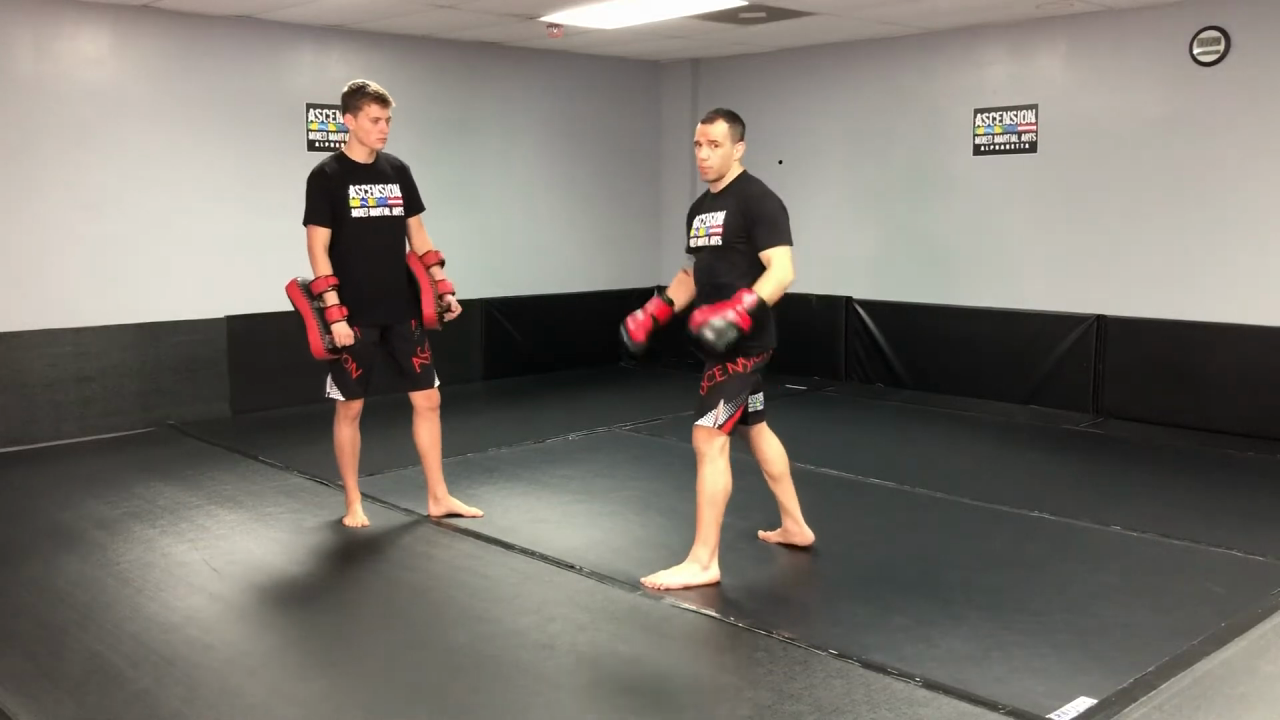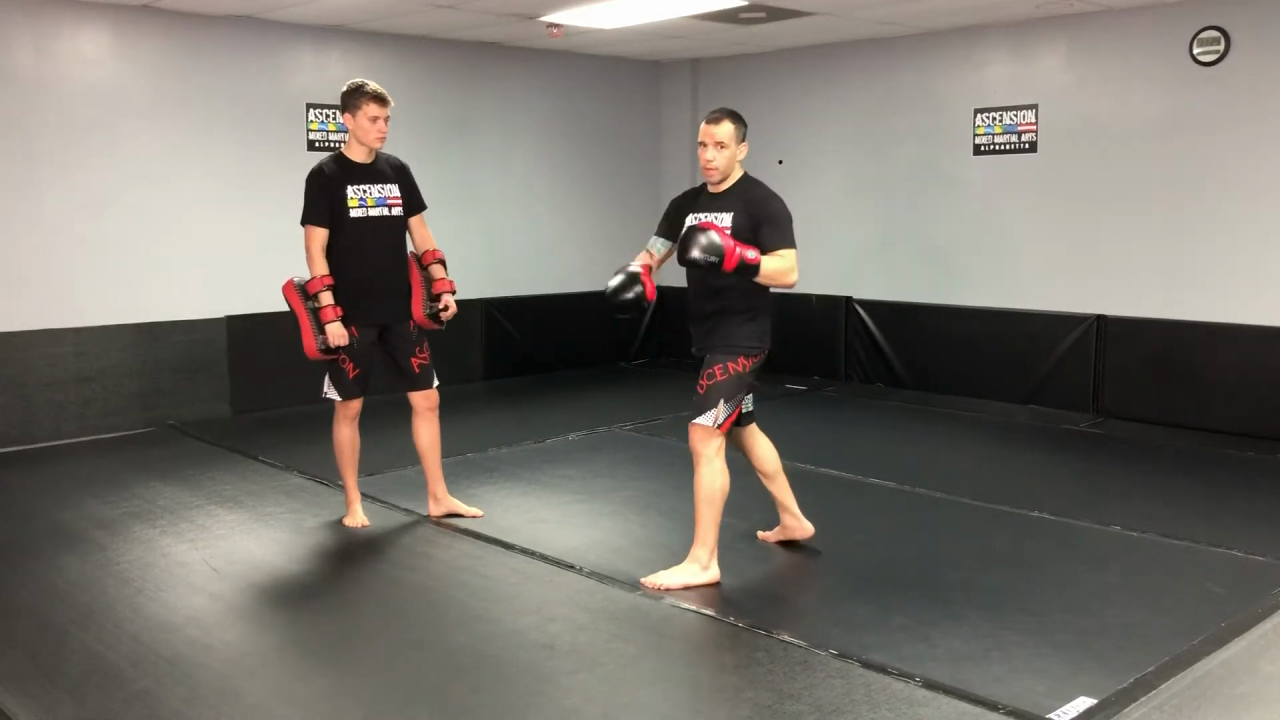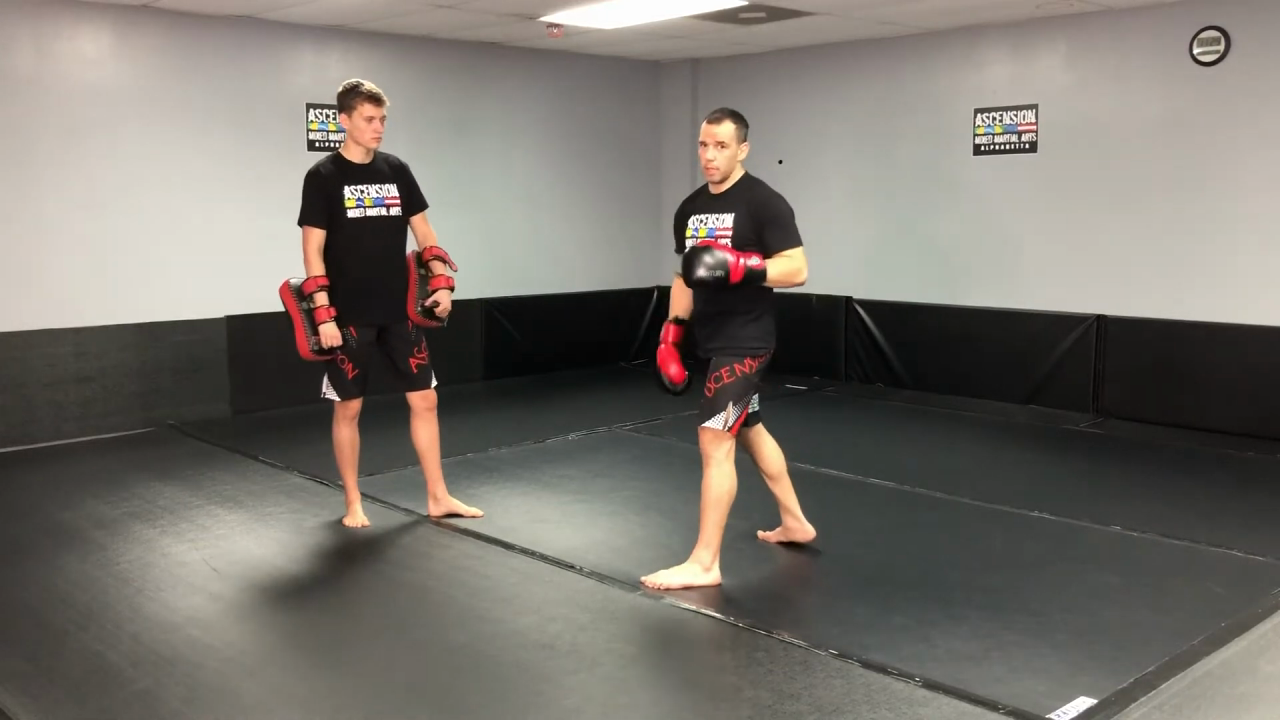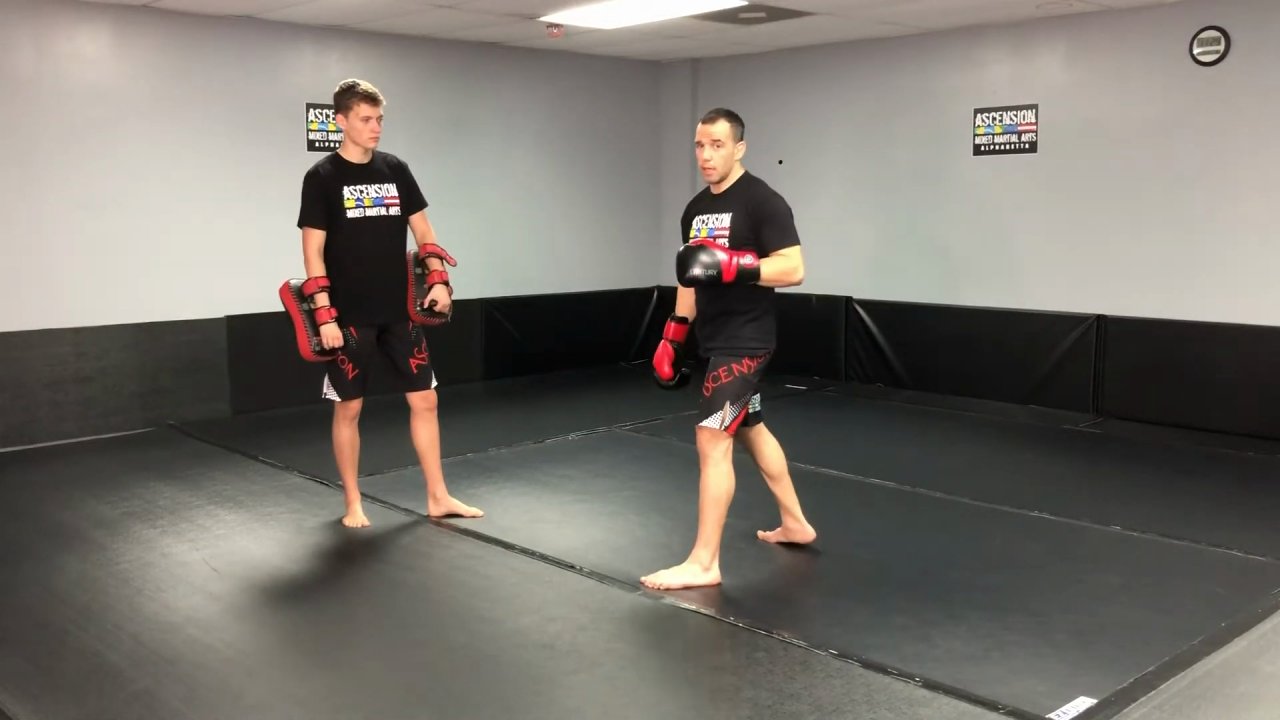
dt=0.4s
person 1, frame 1
left shoulder: (758, 200)
right shoulder: (700, 207)
left elbow: (781, 271)
right elbow: (692, 274)
left wrist: (738, 312)
right wrist: (655, 311)
left hip: (741, 341)
right hip: (719, 338)
left knee: (709, 439)
right knee: (755, 428)
left ankle: (703, 561)
right ankle: (794, 525)
person 1, frame 2
left shoulder: (762, 203)
right shoulder: (686, 204)
left elbow: (787, 272)
right elbow: (652, 255)
left wrist: (732, 255)
right wrist: (635, 275)
left hip: (740, 339)
right hip: (708, 337)
left knee: (705, 438)
right knee: (743, 429)
left ankle: (701, 562)
right ankle: (792, 519)
person 1, frame 3
left shoulder: (764, 202)
right shoulder: (690, 208)
left elbow: (797, 270)
right elbow: (684, 277)
left wrist: (737, 265)
right wrist: (670, 337)
left hip: (744, 340)
right hip: (713, 340)
left knee: (714, 441)
right knee: (749, 430)
left ankle: (704, 563)
right ankle: (794, 522)
person 1, frame 4
left shoulder: (762, 201)
right shoulder: (696, 208)
left elbow: (792, 269)
left wrist: (732, 265)
right wrist: (673, 336)
left hip: (744, 340)
right hip: (717, 338)
left knee: (712, 439)
right knee: (751, 429)
left ankle: (704, 562)
right ankle: (794, 523)
person 2, frame 1
left shoulder: (397, 169)
right shoulder: (327, 176)
left elbow: (417, 235)
right elbow: (318, 248)
right wrist: (334, 312)
left hip: (403, 310)
right hip: (355, 315)
left knee: (427, 398)
right knee: (350, 408)
left ankle: (438, 497)
right ankle: (354, 503)
person 2, frame 2
left shoulder: (397, 170)
right shoulder: (326, 176)
left elbow: (420, 233)
right elbow: (316, 248)
left wrist: (443, 285)
right wrist: (329, 312)
left hip: (402, 309)
right hip: (352, 315)
left knee: (427, 399)
right knee: (349, 407)
left ankle: (438, 497)
right ankle: (353, 503)
person 2, frame 3
left shoulder: (396, 169)
right shoulder: (323, 177)
left elbow: (423, 231)
right elbow: (313, 250)
left wrist: (441, 283)
right wrist: (324, 313)
left hip: (399, 311)
right hip: (349, 315)
left knee: (425, 399)
right knee: (348, 407)
left ankle: (438, 497)
right ankle: (354, 503)
person 2, frame 4
left shoulder: (395, 169)
right shoulder: (323, 177)
left elbow: (422, 229)
right elbow: (314, 250)
left wrist: (439, 280)
right wrist: (325, 314)
left hip: (400, 310)
right hip: (350, 316)
left knee: (425, 399)
right knee: (348, 407)
left ankle: (438, 497)
right ankle: (353, 503)
